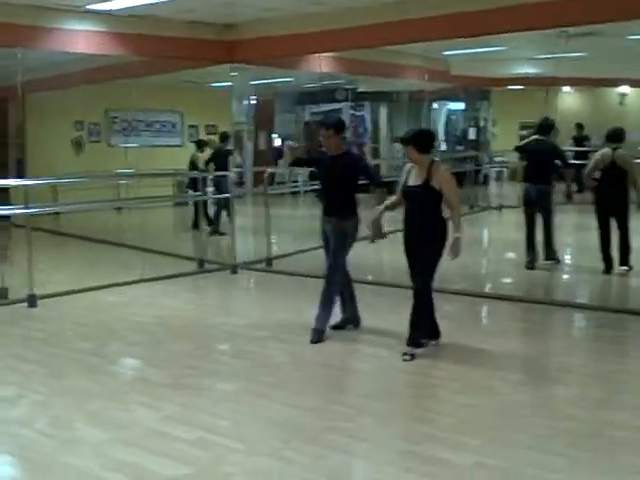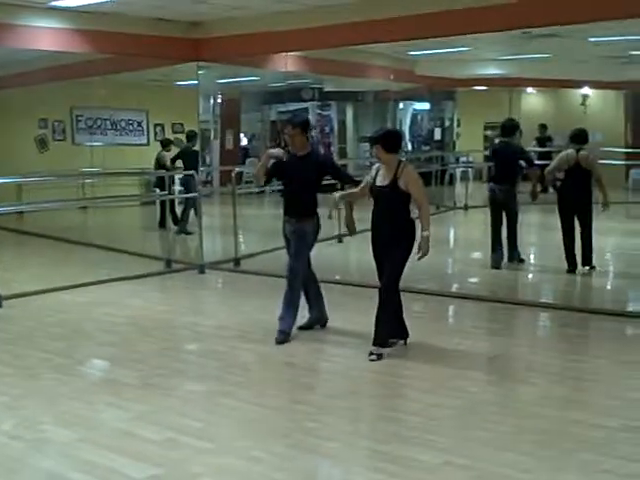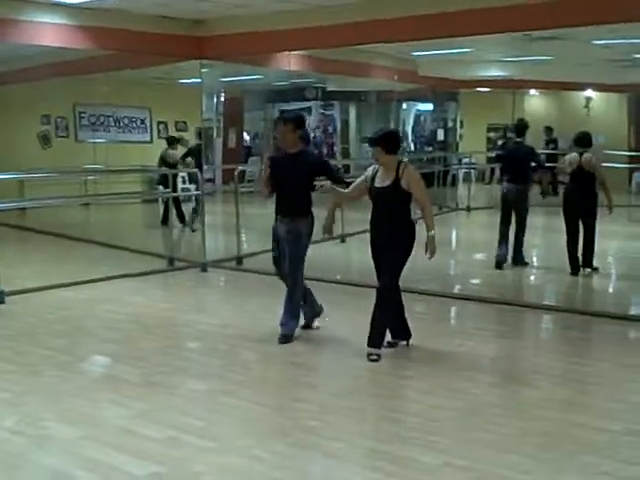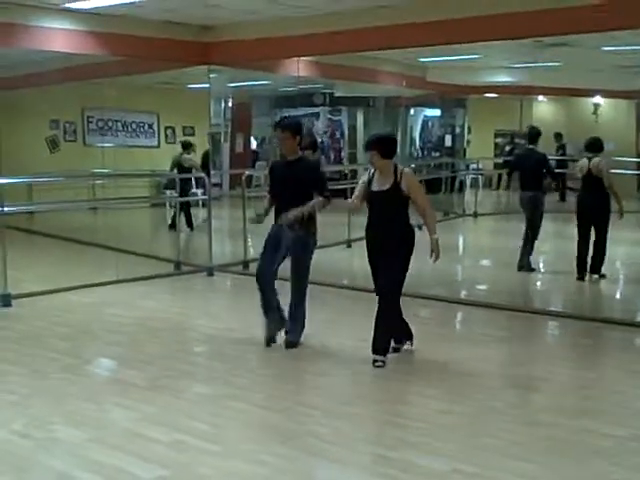
dt=0.3s
person 1, frame 1
left shoulder: (439, 171)
right shoulder: (408, 170)
left elbow: (455, 206)
right elbow: (400, 198)
left wrist: (457, 235)
right wrist: (384, 207)
left hip: (432, 235)
right hip: (411, 234)
left knee: (421, 286)
right knee: (419, 285)
left ankle: (415, 341)
right ankle: (430, 332)
person 1, frame 2
left shoulder: (406, 172)
right shoulder: (376, 170)
left elbow: (423, 205)
right elbow: (360, 192)
left wrist: (425, 234)
right wrist: (341, 195)
left hip: (400, 236)
right hip: (379, 235)
left knee: (387, 286)
right knee: (388, 285)
left ankle: (380, 341)
right ankle: (398, 332)
person 1, frame 3
left shoulder: (407, 172)
right shoulder: (372, 172)
left elbow: (425, 205)
right elbow: (349, 195)
left wrist: (431, 234)
right wrist: (333, 191)
left hip: (401, 236)
right hip: (378, 236)
left knee: (385, 286)
right knee: (389, 286)
left ankle: (375, 343)
right ankle: (401, 333)
person 1, frame 4
left shoulder: (405, 176)
right shoulder: (368, 177)
left elbow: (424, 209)
right elbow: (356, 203)
left wrist: (434, 238)
right wrist: (352, 204)
left hip: (399, 241)
right hip: (374, 241)
left knee: (388, 293)
right knee: (383, 291)
left ankle: (380, 349)
right ankle: (403, 335)
person 2, frame 1
left shoulder: (354, 161)
right shoulder: (320, 158)
left elbow: (377, 185)
right elbow: (291, 162)
right wrist: (289, 151)
left hip: (345, 222)
right hip: (327, 221)
left knee: (332, 272)
right knee: (338, 270)
left ankle: (320, 325)
right ankle: (351, 315)
person 2, frame 2
left shoulder: (320, 161)
right shoulder: (284, 161)
left elbow: (350, 183)
right elbow: (260, 180)
right wrist: (267, 156)
left hip: (306, 223)
right hip: (288, 222)
left knee: (294, 273)
right knee: (303, 270)
left ankle: (285, 326)
right ankle: (318, 314)
person 2, frame 3
left shoulder: (312, 160)
right shoulder: (276, 159)
left elbow: (340, 185)
right elbow: (269, 192)
right wrist: (265, 176)
left hip: (300, 223)
right hip: (279, 221)
left knee: (293, 274)
right knee: (282, 269)
left ankle: (288, 326)
right ankle: (311, 307)
person 2, frame 4
left shoulder: (310, 167)
right shoulder: (275, 167)
left elbow: (323, 198)
left wrist: (298, 211)
right wrist: (263, 212)
left hip: (303, 231)
right hip: (279, 228)
left knee: (299, 282)
right knee: (263, 274)
left ankle: (294, 332)
right ankle: (275, 321)
person 3, frame 1
left shoulder: (529, 146)
right shoulder: (553, 148)
left elbow: (516, 148)
right elbow: (566, 167)
left wrist: (531, 138)
right wrist: (568, 187)
left hip: (529, 188)
right hip: (544, 189)
left knee: (530, 225)
right knee: (547, 223)
left ankle: (530, 259)
right ankle: (550, 255)
person 3, frame 2
left shoulder: (494, 148)
right shoulder: (517, 149)
right elbow: (532, 167)
right wrist: (534, 186)
left hip: (493, 188)
right hip: (508, 189)
left knee: (495, 225)
right knee: (512, 224)
left ankle: (496, 259)
right ankle: (513, 255)
person 3, frame 3
left shoulder: (507, 149)
right shoulder: (529, 150)
right elbow: (541, 168)
right wrist: (544, 186)
left hip: (507, 188)
right hip: (521, 189)
left knee: (504, 223)
right knee: (520, 224)
left ankle: (501, 254)
right ankle: (517, 258)
person 3, frame 4
left shoulder: (519, 156)
right shoulder: (541, 157)
left elbow: (509, 175)
right elbow: (552, 175)
left hip: (523, 193)
right hip: (536, 195)
left knee: (529, 227)
right knee: (533, 230)
left ankle: (524, 260)
right ankle: (523, 263)
person 4, frame 1
left shoulder: (600, 154)
right shoulder: (626, 155)
left elbow: (587, 175)
right elbow: (633, 179)
left wrist: (594, 187)
left hip: (602, 195)
right hip: (620, 195)
left knee: (604, 230)
right knee: (623, 229)
left ankle: (608, 266)
right ankle: (624, 262)
person 4, frame 2
left shoulder: (565, 155)
right shoulder: (589, 157)
left elbow: (548, 172)
right elbow: (598, 179)
right wrist: (605, 196)
left hip: (565, 195)
right hip: (583, 196)
left knee: (568, 230)
right knee: (586, 229)
left ankle: (571, 265)
right ankle: (587, 262)
person 4, frame 3
left shoulder: (568, 158)
right shoulder: (592, 159)
left elbow: (561, 171)
right elbow: (601, 181)
right wrist: (609, 199)
left hip: (570, 197)
right hip: (588, 199)
left knee: (572, 233)
right knee: (589, 231)
left ankle: (574, 267)
right ankle: (587, 264)
person 4, frame 4
left shoulder: (580, 164)
right shoulder: (601, 162)
right elbow: (609, 185)
right wrist: (619, 204)
left hip: (583, 202)
right hip: (600, 203)
left knee: (583, 238)
right knee: (600, 237)
left ankle: (581, 272)
right ankle: (595, 270)
